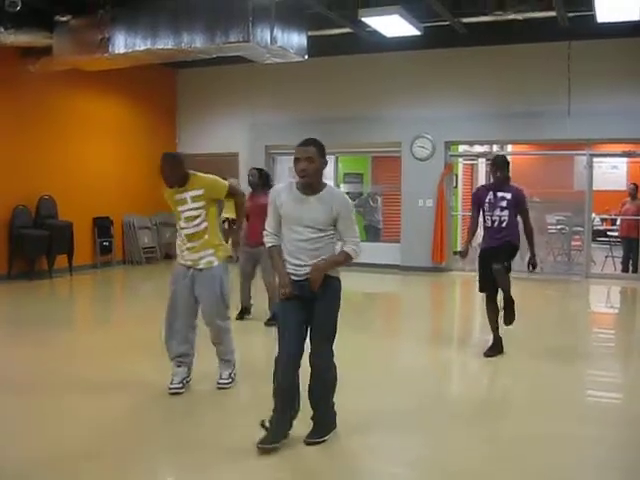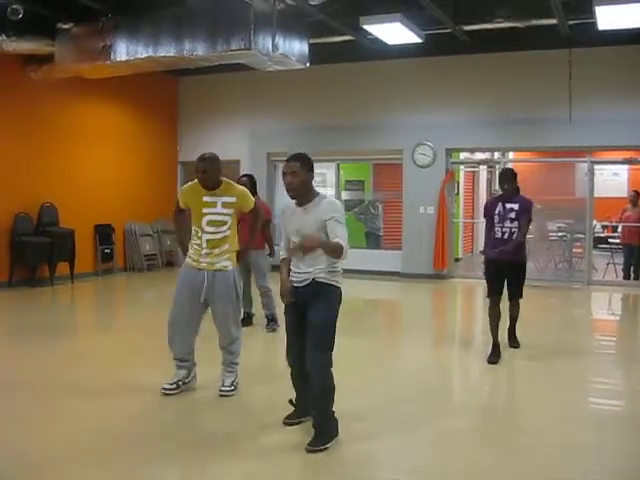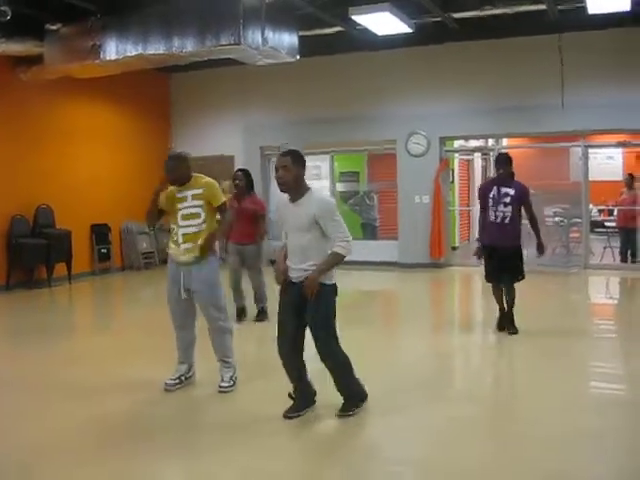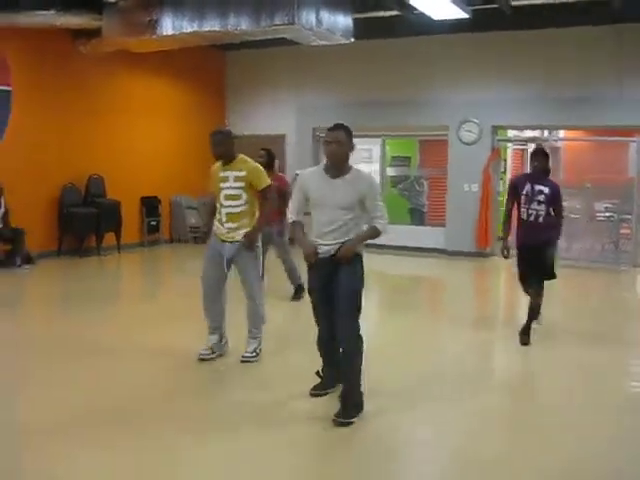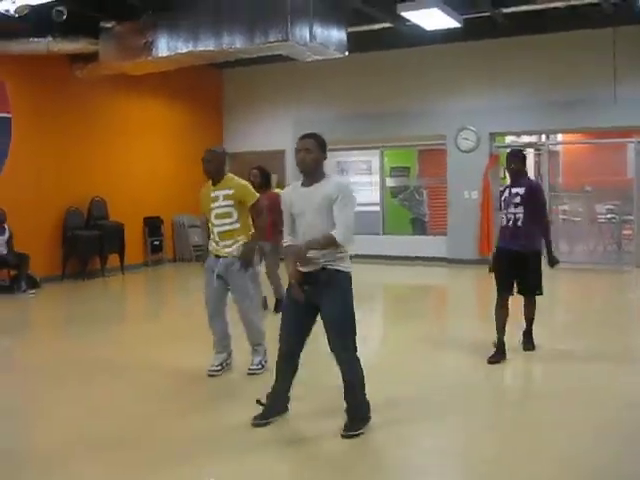
dt=0.5s
person 1, frame 1
left shoulder: (339, 201)
right shoulder: (279, 194)
left elbow: (353, 249)
right elbow: (271, 236)
left wrist: (325, 265)
right wrist: (280, 273)
left hip: (325, 284)
right hip: (292, 284)
left knee: (321, 354)
right knee: (287, 355)
left ankle: (324, 421)
right ankle: (279, 427)
person 1, frame 2
left shoulder: (330, 207)
right shoulder: (287, 211)
left elbow: (340, 250)
left wrist: (318, 242)
right wrist: (284, 279)
left hip: (324, 289)
right hip: (296, 290)
left knee: (317, 361)
right knee: (295, 357)
left ankle: (326, 427)
right ankle: (305, 404)
person 1, frame 3
left shoulder: (321, 203)
right shoulder: (282, 206)
left elbow: (343, 244)
left wrist: (318, 275)
right wrist: (280, 262)
left hip: (319, 285)
right hip: (291, 285)
left knee: (327, 346)
right knee: (287, 346)
left ankle: (355, 395)
right ankle: (304, 396)
person 1, frame 4
left shoulder: (365, 182)
right shoulder: (306, 178)
left elbow: (380, 222)
right elbow: (294, 213)
left wrist: (356, 242)
right wrist: (304, 242)
left hip: (348, 260)
right hip: (318, 260)
left knee: (347, 328)
right knee: (325, 327)
left ankle: (352, 400)
right ankle: (332, 375)
person 1, frame 5
left shoulder: (338, 188)
right shoulder: (289, 194)
left elbow: (343, 236)
left wrist: (305, 247)
right wrist: (291, 268)
left hip: (331, 275)
right hip: (302, 276)
left knee: (342, 347)
right knee: (289, 343)
left ankle: (358, 411)
right ankle: (276, 402)
person 2, frame 1
left shoulder: (208, 183)
right shoulder: (169, 193)
left elbow: (239, 195)
left wrist: (237, 229)
left hip: (212, 262)
right hip: (183, 263)
left knee: (215, 317)
right knee: (178, 319)
left ankle: (227, 366)
right ankle: (181, 368)
person 2, frame 2
left shoulder: (238, 193)
right shoulder: (188, 191)
left elbow: (256, 215)
right elbow: (180, 213)
left wrist: (246, 246)
right wrist: (183, 244)
left hip: (224, 268)
right hip: (193, 266)
left knee: (228, 324)
right knee: (180, 320)
left ankle: (230, 373)
right ankle: (184, 371)
person 2, frame 3
left shoulder: (207, 186)
right shoulder: (167, 193)
left elbow: (225, 216)
right elbow: (151, 221)
left wrist: (211, 241)
right wrist: (156, 195)
left hip: (203, 261)
right hip: (176, 263)
left knee: (216, 316)
right knee: (181, 318)
left ankle: (227, 368)
right ankle: (185, 367)
person 2, frame 4
left shoulder: (251, 168)
right shoulder: (215, 170)
left elbow: (268, 201)
left wrist: (256, 231)
right wrist: (208, 227)
left hip: (245, 240)
right hip: (218, 239)
left knee: (253, 292)
right knee: (210, 288)
left ankle: (254, 340)
right ankle: (216, 338)
person 2, frame 5
left shoulder: (240, 186)
right shoulder: (205, 191)
left elbow: (260, 216)
left wrist: (250, 245)
right wrist: (212, 245)
left hip: (240, 255)
right hip: (215, 257)
left knee: (248, 308)
right knee: (214, 308)
left ankle: (259, 353)
right ankle: (223, 354)
person 3, frame 1
left shoulder: (517, 194)
right shoulder: (480, 193)
left elbow: (526, 223)
right elbow: (474, 220)
left wrist: (532, 253)
right wrist: (467, 245)
left hip: (508, 242)
right hip: (487, 246)
left knee: (498, 268)
right knee: (489, 295)
left ankle: (508, 299)
right ankle: (496, 341)
person 3, frame 2
left shoulder: (525, 204)
right shoulder: (491, 204)
left elbow: (523, 232)
left wrist: (509, 248)
right wrist: (487, 257)
left hip: (516, 259)
right hip: (494, 259)
left knee: (514, 299)
right knee: (494, 300)
left ankle: (512, 331)
right ankle: (495, 345)
person 3, frame 3
left shoulder: (520, 189)
right shoulder: (485, 188)
left elbow: (530, 216)
right elbow: (483, 217)
left wrist: (539, 241)
right wrist: (479, 243)
left hip: (511, 244)
right hip: (490, 243)
left knee: (509, 282)
right knee: (495, 281)
left ankle: (509, 314)
right ankle: (502, 313)
person 3, frame 4
left shoulder: (553, 188)
right shoulder: (517, 182)
left elbow: (558, 219)
right elbow: (508, 212)
left wrist: (554, 245)
right wrist: (505, 239)
left hip: (544, 242)
right hip: (523, 241)
left knee: (537, 285)
right knee: (527, 285)
left ankle: (527, 328)
right ankle: (535, 306)
person 3, frame 5
left shoulder: (533, 187)
right shoulder: (503, 192)
left elbow: (544, 220)
left wrist: (550, 251)
right wrist: (494, 257)
left hip: (529, 250)
right hip: (504, 250)
left knee: (529, 295)
right knee: (502, 296)
left ankle: (528, 333)
right ankle: (500, 346)
person 4, frame 1
left shoulder: (270, 197)
right shoulder: (248, 199)
left hip: (265, 246)
right hip: (247, 246)
left knee: (269, 281)
right knee: (245, 279)
left ankle: (275, 313)
right ankle: (245, 307)
person 4, frame 2
left shoulder: (262, 207)
left elbow: (267, 231)
left wrist: (272, 249)
left hip: (257, 251)
left knee: (263, 285)
right knee: (243, 285)
left ankle: (271, 317)
right ankle: (247, 314)
person 4, frame 3
left shoulder: (256, 202)
right shoulder: (231, 200)
left elbow: (262, 226)
right elbow: (229, 222)
left wrist: (259, 246)
right wrist: (226, 241)
left hip: (251, 245)
right hip: (234, 245)
left knee: (256, 279)
right knee: (234, 279)
left ankle: (262, 309)
right ankle: (241, 308)
person 4, frame 4
left shoulder: (280, 179)
left elbow: (287, 202)
left wrist: (282, 222)
left hip: (276, 225)
left knee: (285, 256)
left ankle: (298, 286)
person 4, frame 5
left shoulder: (274, 197)
left elbow: (281, 219)
left wrist: (278, 239)
left hip: (271, 241)
left knee: (272, 272)
left ankle: (280, 300)
right ankle: (260, 299)
